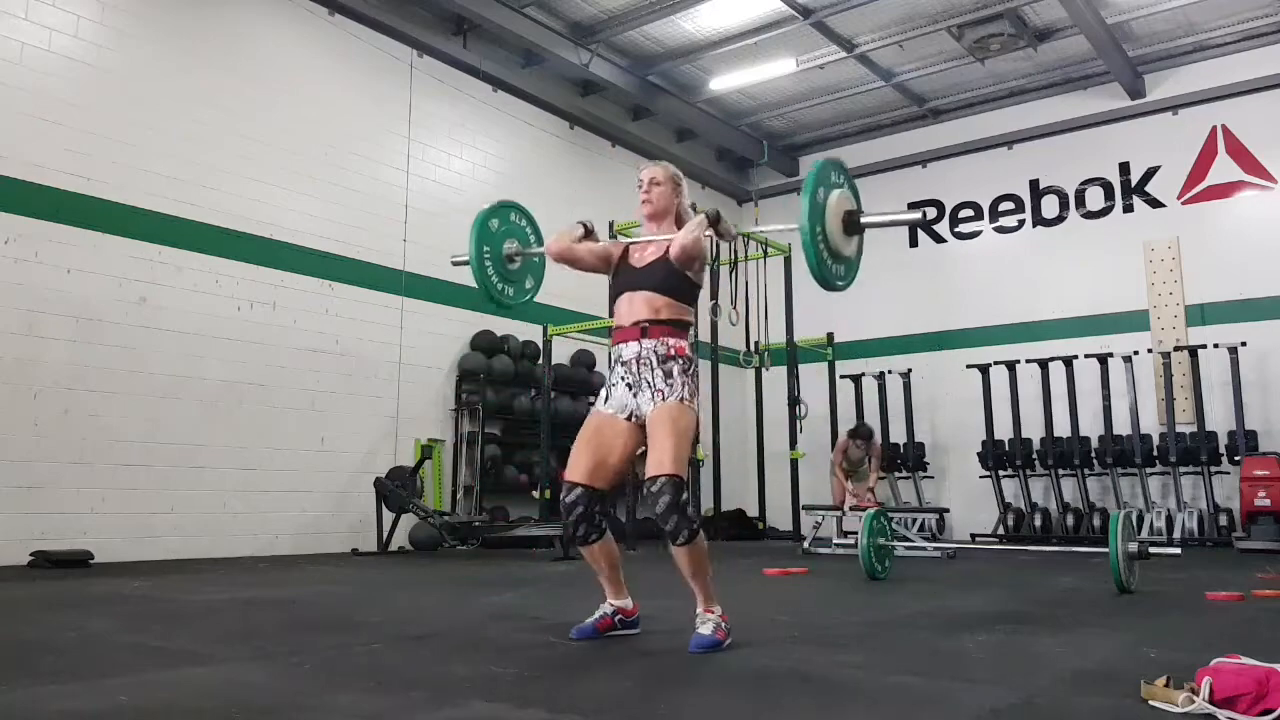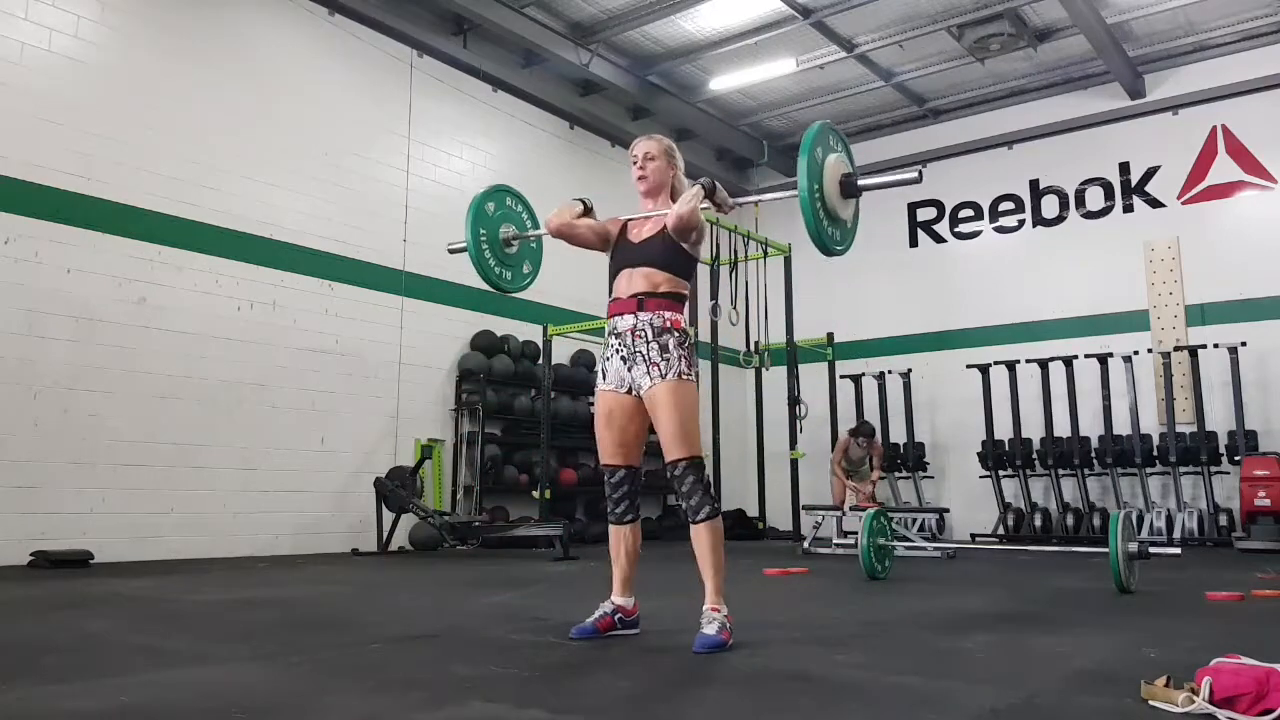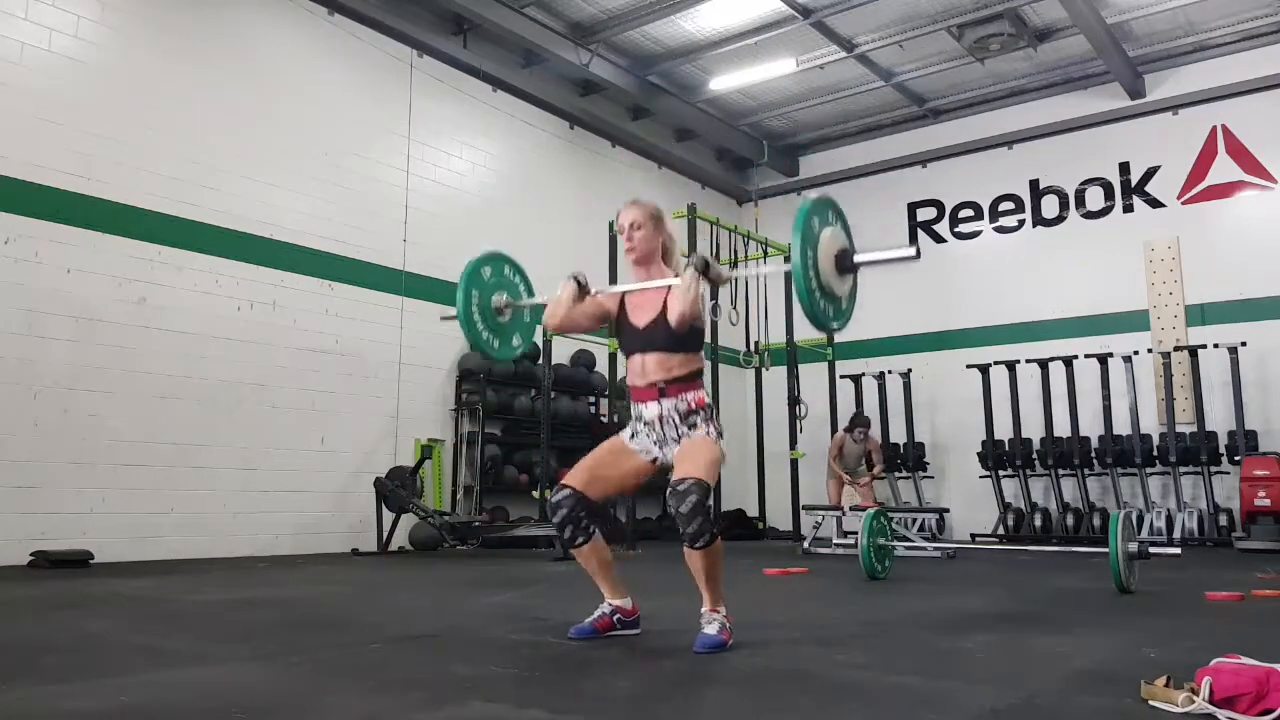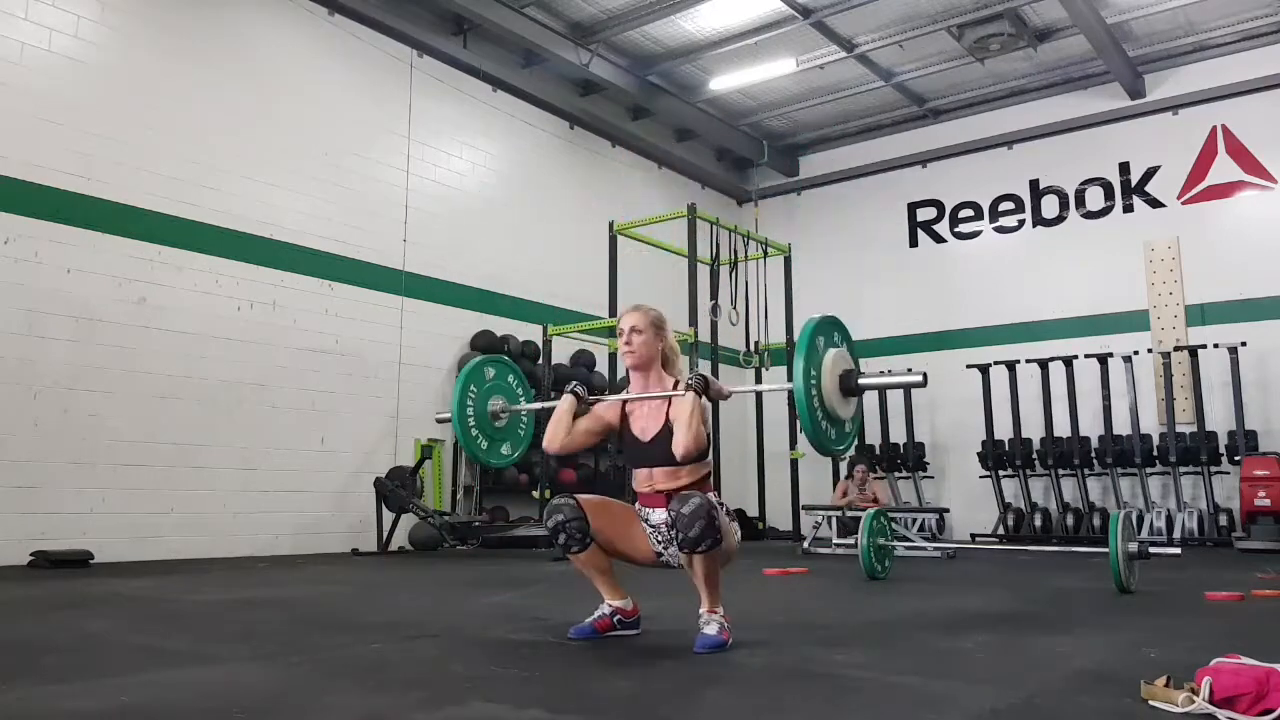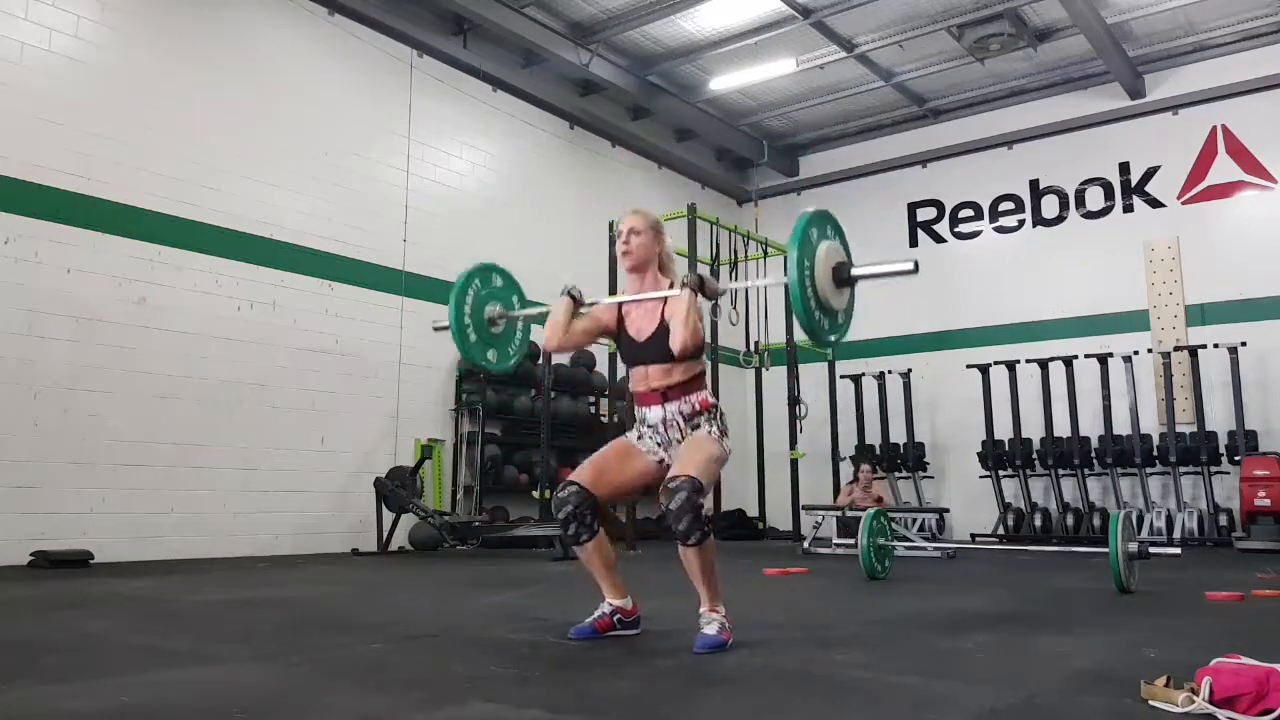
dt=0.3s
person 1, frame 1
left shoulder: (690, 244)
right shoulder: (621, 251)
left elbow: (683, 248)
right elbow: (558, 250)
left wrist: (709, 223)
right wrist: (583, 230)
left hip: (668, 369)
right hip: (621, 374)
left knee: (665, 494)
right knee: (576, 497)
left ankle: (709, 612)
right ankle: (620, 606)
person 1, frame 2
left shoulder: (686, 221)
right shoulder: (618, 228)
left elbow: (678, 218)
right elbow: (556, 226)
left wrist: (704, 193)
right wrist: (582, 206)
left hip: (663, 342)
right hip: (617, 347)
left knee: (686, 475)
right knee: (617, 483)
left ankle: (716, 611)
right ankle: (622, 604)
person 1, frame 3
left shoulder: (680, 290)
right shoulder: (616, 301)
left elbow: (681, 315)
right elbow: (555, 320)
left wrist: (695, 274)
right wrist: (575, 288)
left hip: (690, 425)
right hip: (641, 431)
left knee: (689, 500)
right knee: (564, 501)
left ankle: (714, 612)
right ankle: (619, 606)
person 1, frame 4
left shoulder: (685, 397)
right shoulder: (615, 409)
left elbow: (685, 447)
right elbow: (554, 443)
left wrist: (695, 392)
right wrist: (572, 396)
left hip: (700, 510)
right hip: (647, 521)
left knee: (692, 511)
right knee: (562, 513)
left ankle: (713, 613)
right ankle: (619, 606)
person 1, frame 5
left shoulder: (681, 292)
right shoulder: (613, 312)
left elbow: (682, 343)
right elbow: (552, 341)
left wrist: (690, 292)
right wrist: (567, 301)
left hip: (696, 425)
right hip: (647, 427)
left knee: (679, 496)
right knee: (571, 498)
left ankle: (713, 613)
right ankle: (618, 605)
